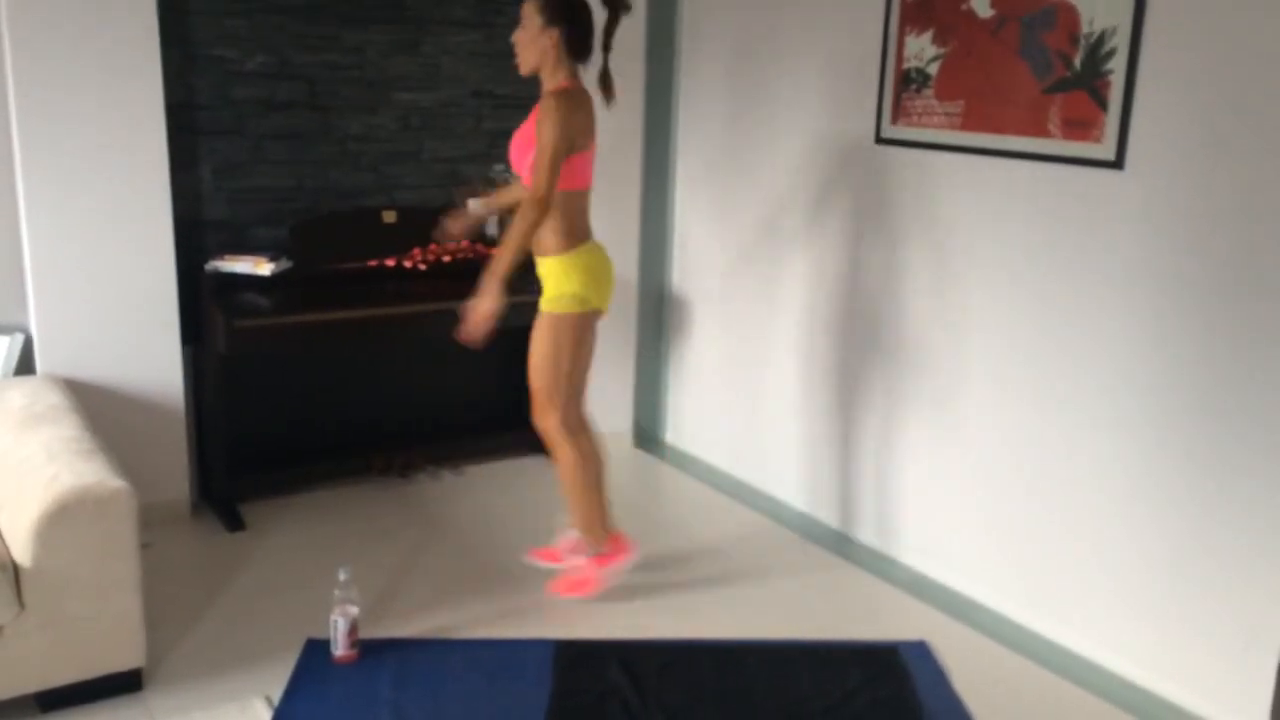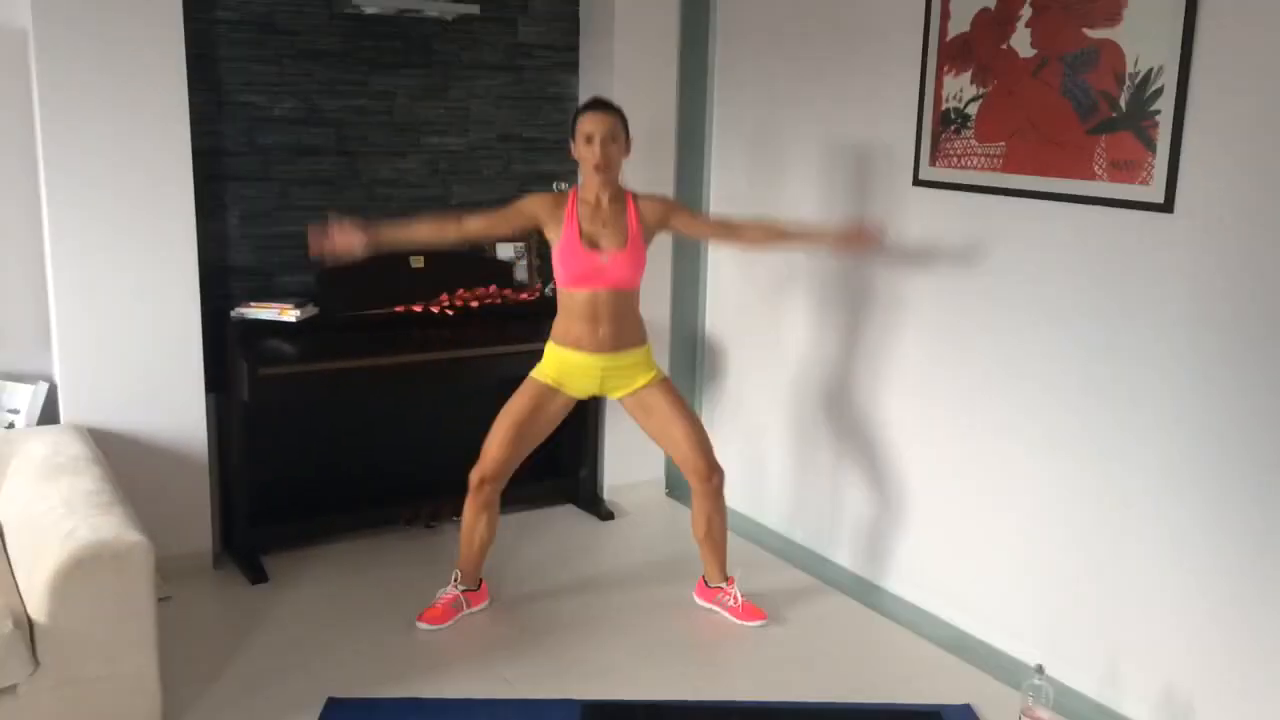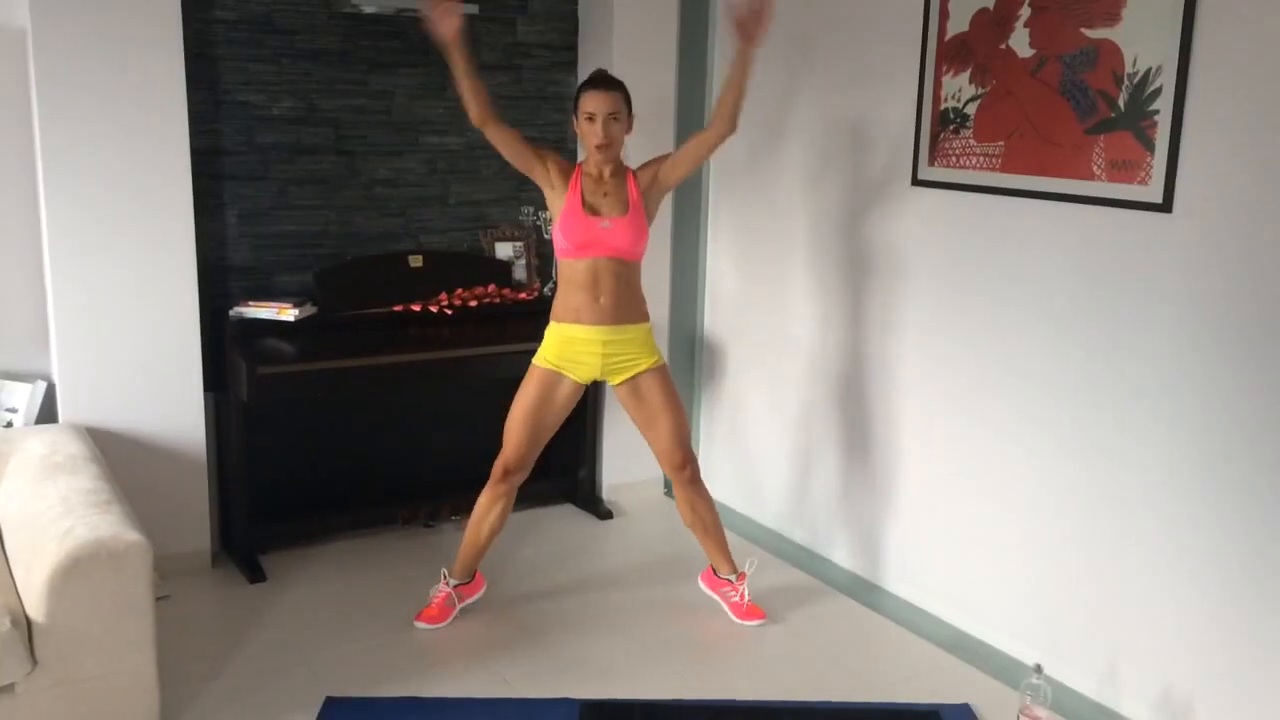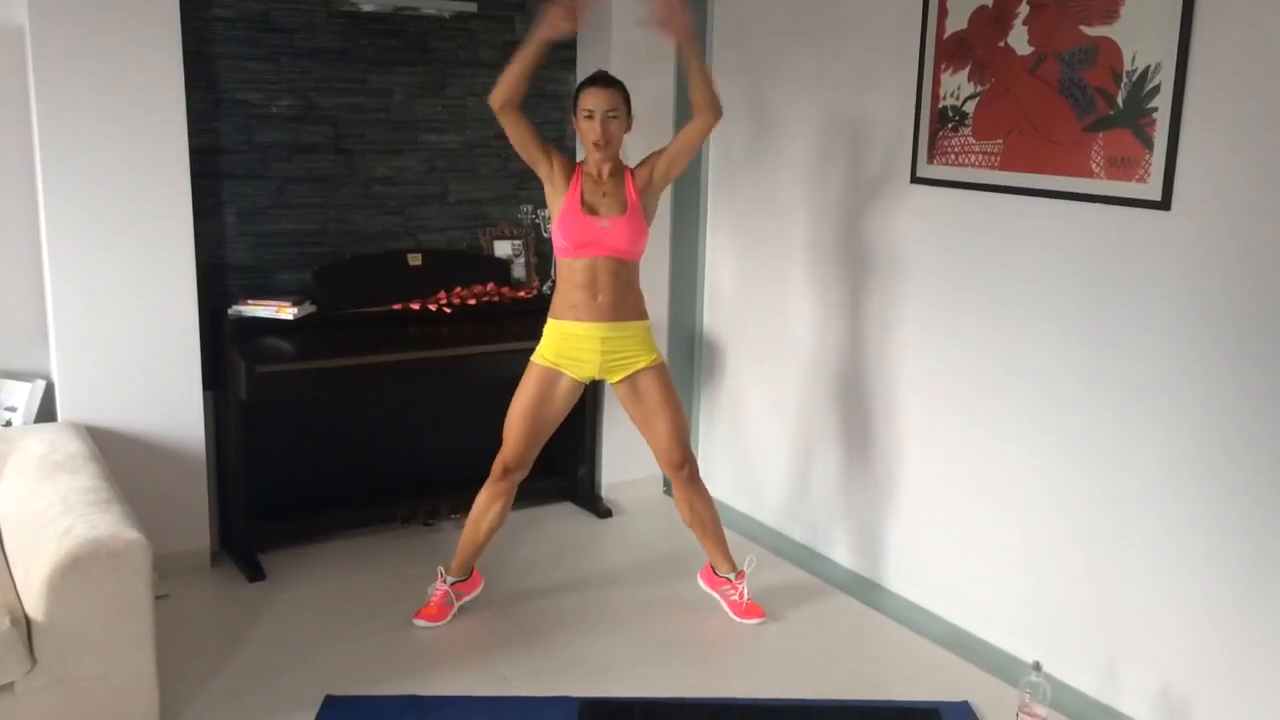
dt=0.3s
person 1, frame 1
left shoulder: (561, 104)
right shoulder: (566, 101)
left elbow: (537, 203)
left wrist: (492, 282)
right wrist: (481, 207)
left hip: (572, 277)
right hip: (566, 273)
left knee: (554, 418)
right knee: (558, 412)
left ankle: (602, 546)
right ankle: (590, 533)
person 1, frame 2
left shoulder: (649, 210)
right shoulder: (548, 208)
left elbow: (733, 231)
right elbow: (461, 227)
left wrist: (821, 237)
right wrist: (374, 235)
left hip: (632, 365)
right hip: (562, 365)
left knee: (706, 473)
right knee: (485, 476)
left ankle: (715, 584)
right ankle: (468, 587)
person 1, frame 3
left shoulder: (649, 181)
right shoulder: (555, 178)
left elbow: (722, 126)
right elbow: (485, 120)
left hip: (634, 347)
right hip: (565, 346)
left knee: (682, 468)
right knee: (508, 470)
left ankle: (725, 577)
right ankle: (460, 581)
person 1, frame 4
left shoulder: (647, 179)
right shoulder: (557, 175)
left elbow: (708, 112)
right elbow: (502, 104)
left hip: (632, 345)
right hip: (562, 343)
left knee: (681, 465)
right knee: (508, 467)
left ankle: (725, 574)
right ankle: (457, 578)
